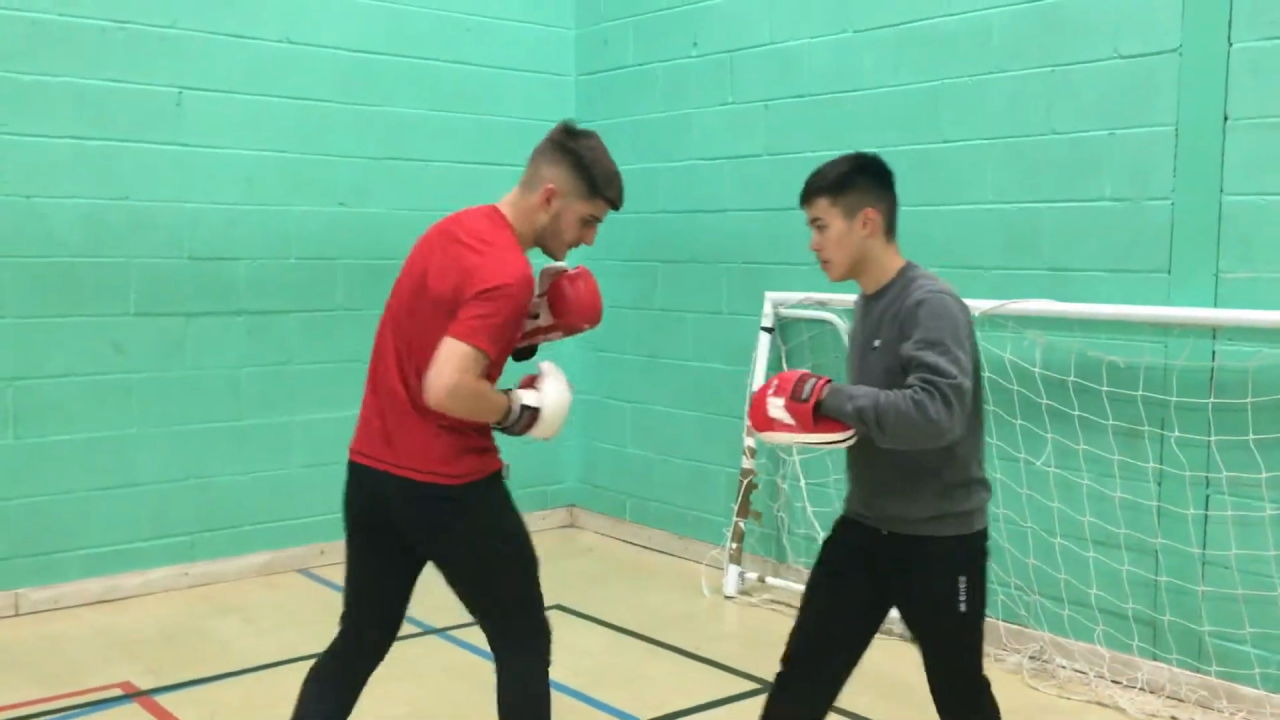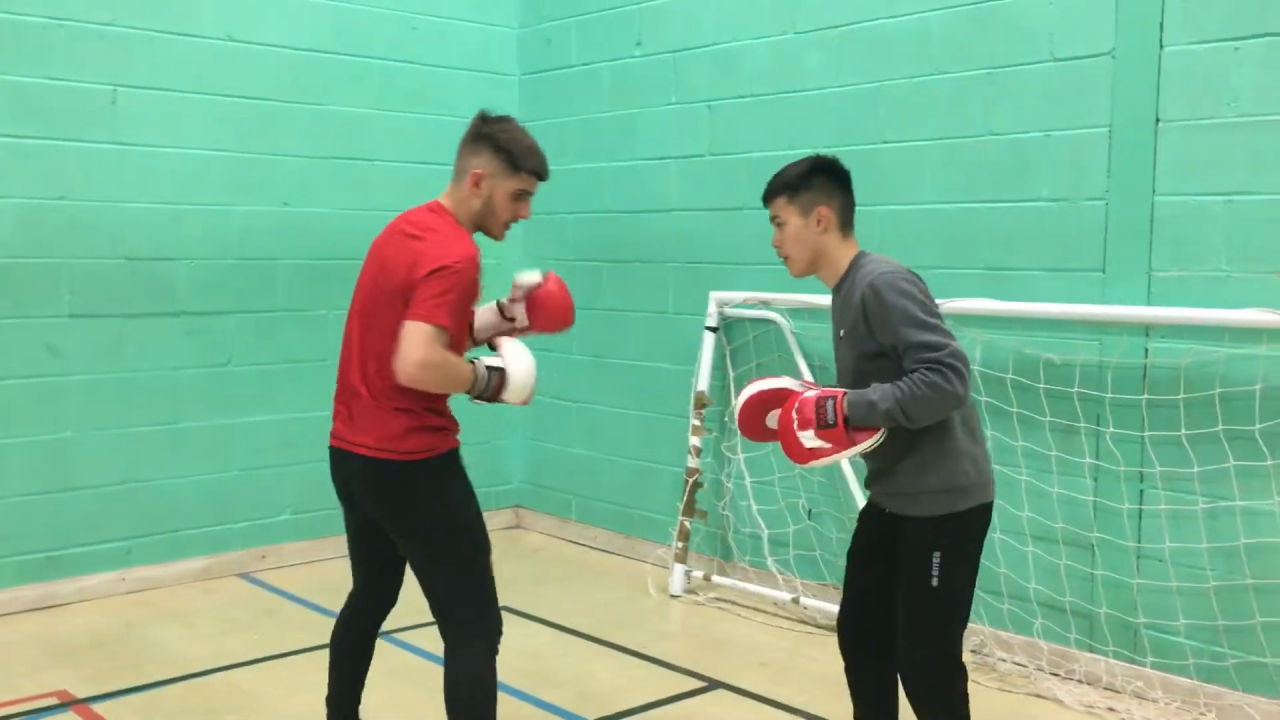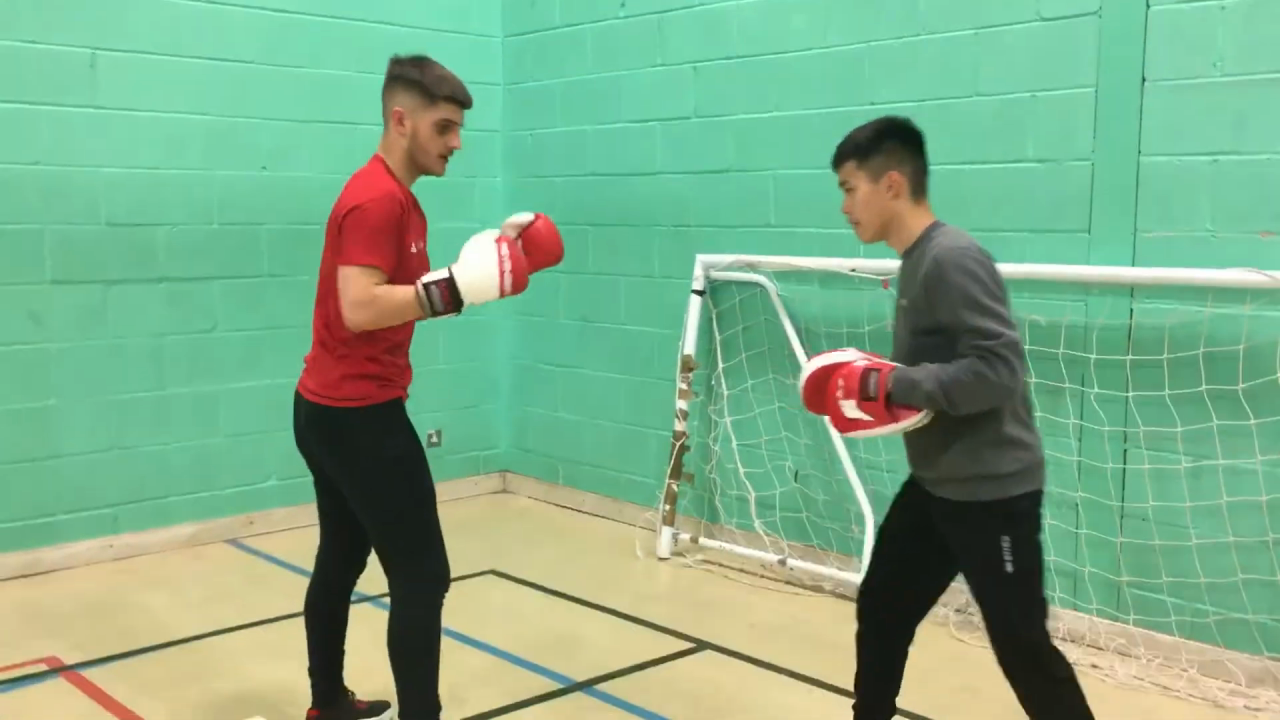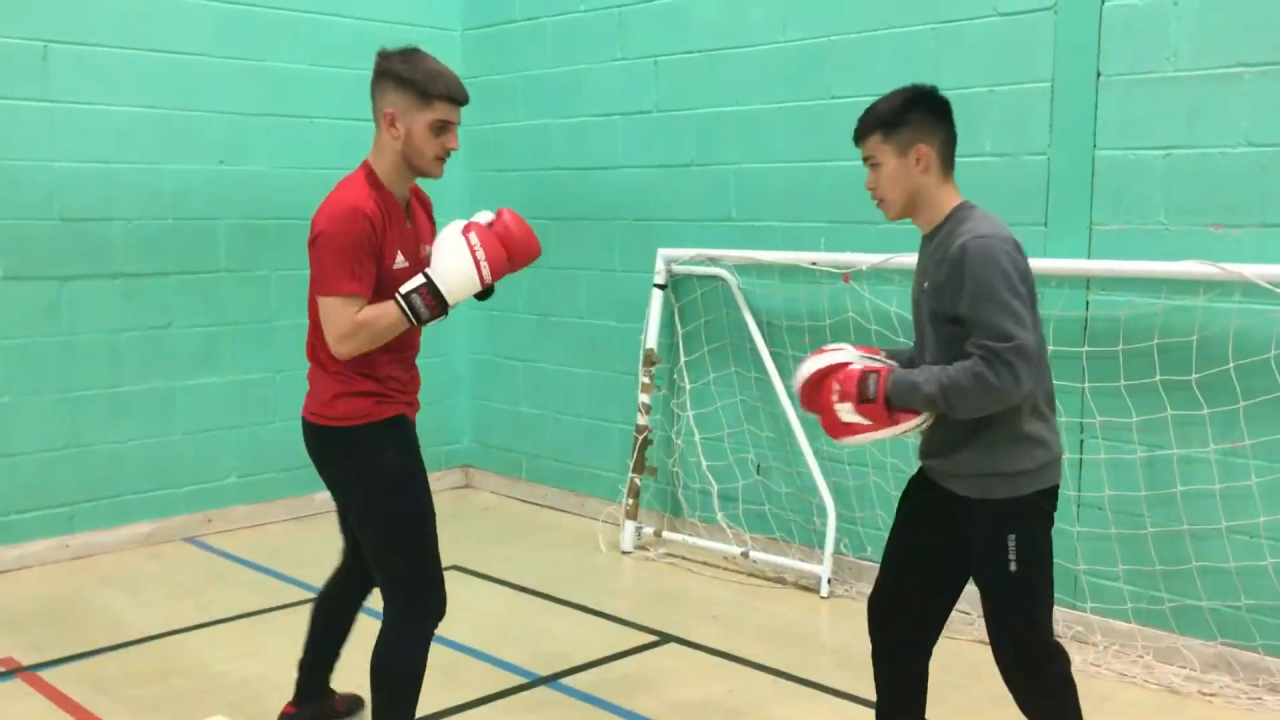
dt=0.4s
person 1, frame 1
left shoulder: (452, 230)
right shoulder: (507, 274)
right elbow: (448, 391)
left wrist: (530, 326)
right wrist: (522, 410)
left hip: (373, 472)
right hip: (451, 487)
left knee: (358, 642)
right knee: (523, 645)
person 1, frame 2
left shoulder: (404, 230)
right shoulder: (453, 255)
right elbow: (417, 366)
left wrist: (502, 319)
right wrist: (497, 378)
left hip: (351, 453)
right hip: (412, 462)
left knee: (371, 596)
right knee: (473, 629)
person 1, frame 3
left shoulder: (392, 195)
right shoulder: (377, 197)
left elbow: (401, 295)
right elbow: (361, 308)
left wrist: (488, 260)
right wrist: (455, 285)
left hip: (328, 408)
right hip: (360, 412)
left knee: (340, 558)
right knee: (421, 578)
person 1, frame 4
left shoulder: (414, 203)
right shoulder: (350, 213)
left elbow: (406, 300)
right elbow: (345, 336)
left wrist: (472, 271)
right wrist: (439, 287)
left hip: (359, 423)
right hip: (363, 428)
left knee: (363, 567)
right knee: (417, 601)
person 2, frame 1
left shoulder: (931, 305)
right shoulder: (867, 306)
left elbow: (935, 414)
left wrist: (829, 398)
right wrist: (814, 407)
left hip: (941, 536)
right hip: (866, 525)
right knee: (806, 663)
person 2, frame 2
left shoulder: (885, 285)
right shoulder: (847, 293)
left elbow: (948, 380)
left wrist: (851, 408)
right wrist: (810, 408)
left hip: (943, 505)
right hip: (891, 503)
left knee: (927, 662)
right knee: (861, 640)
person 2, frame 3
left shoulder: (953, 259)
right shoulder: (916, 263)
left elbow: (998, 370)
left wrist: (896, 385)
right wrist: (868, 385)
left hip: (995, 490)
right hip: (936, 485)
left knee: (1022, 649)
right knee: (880, 611)
person 2, frame 4
left shoulder: (983, 247)
right shoulder: (936, 244)
left elbow: (1007, 372)
left wrist: (895, 389)
right wrist: (883, 367)
left hip: (1006, 488)
right hip: (943, 479)
left knee: (1023, 649)
right knee: (893, 619)
